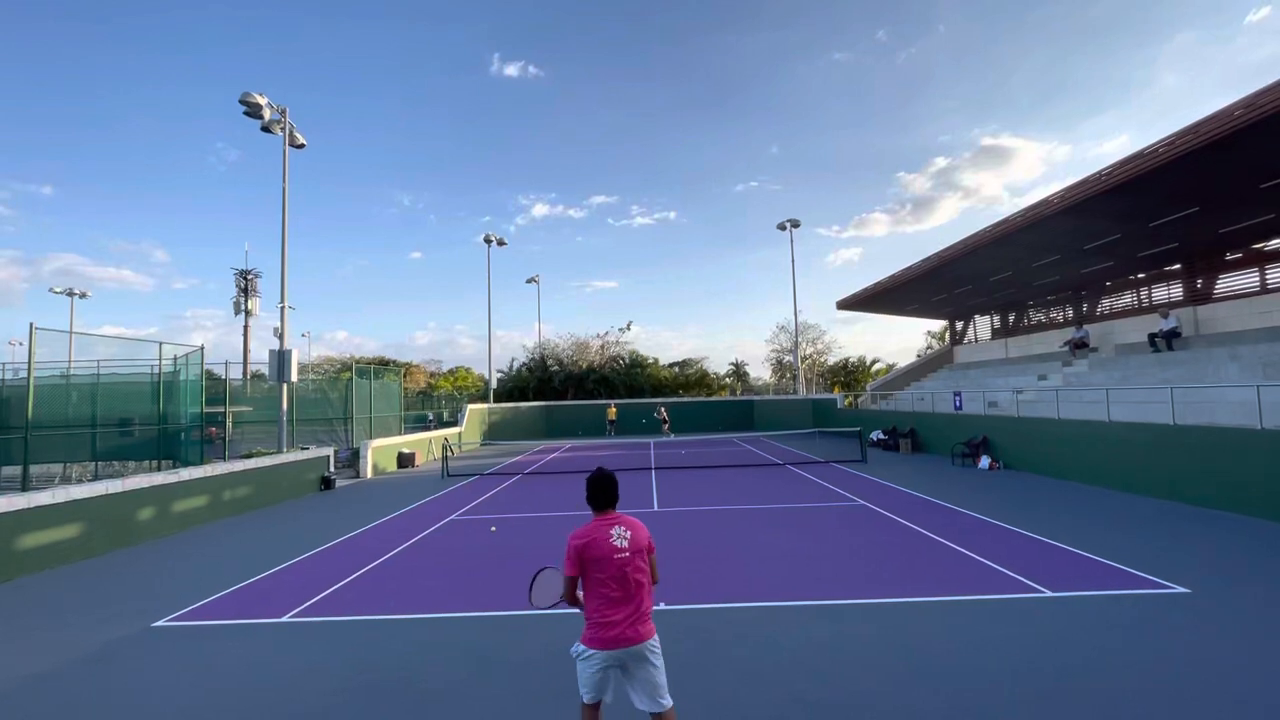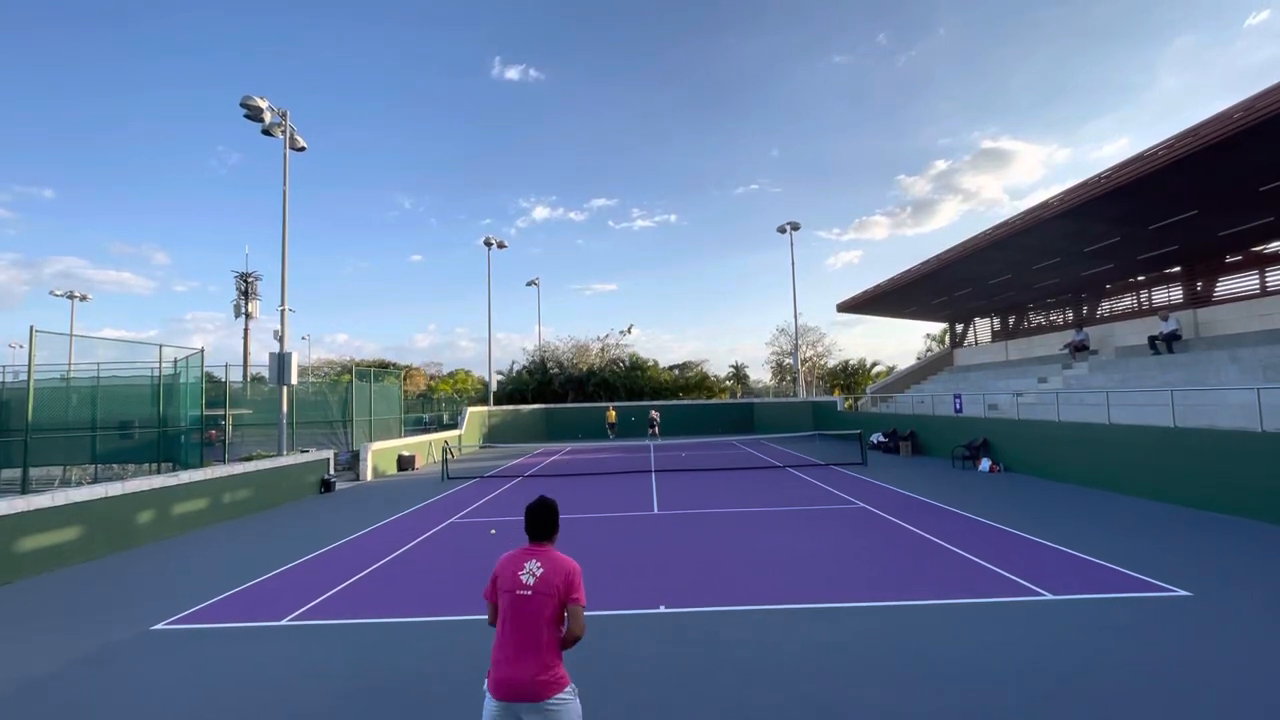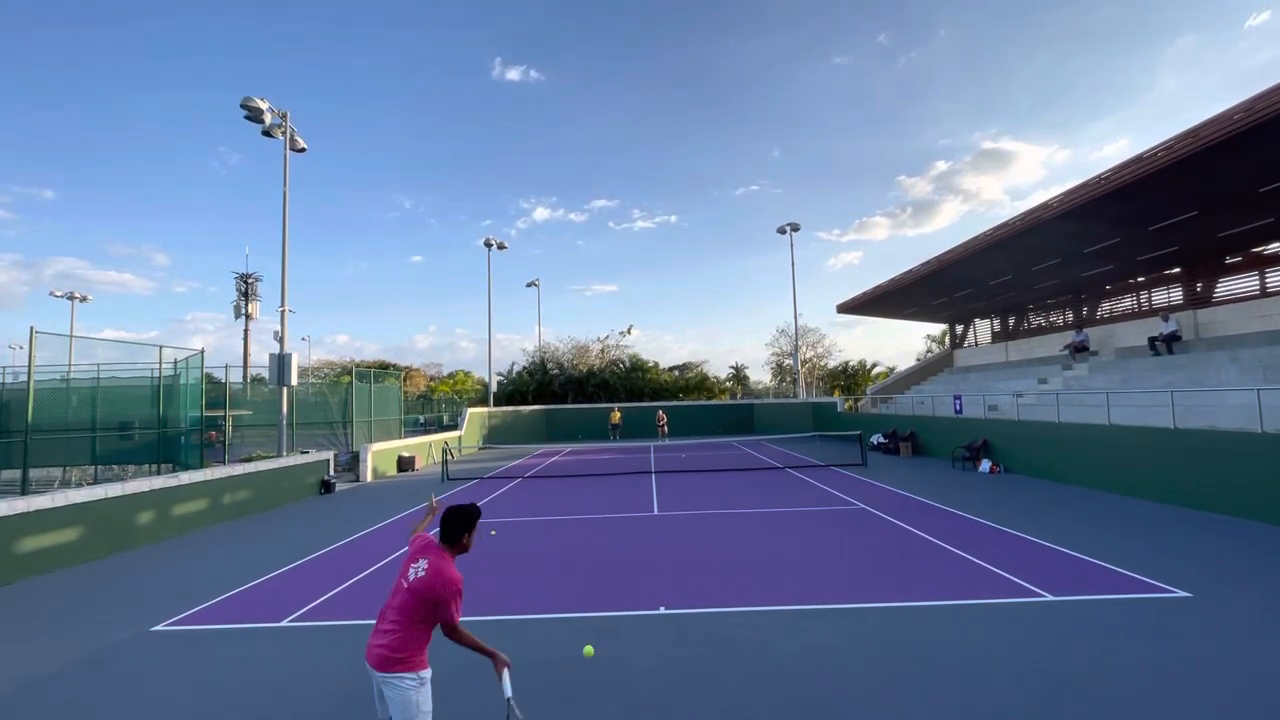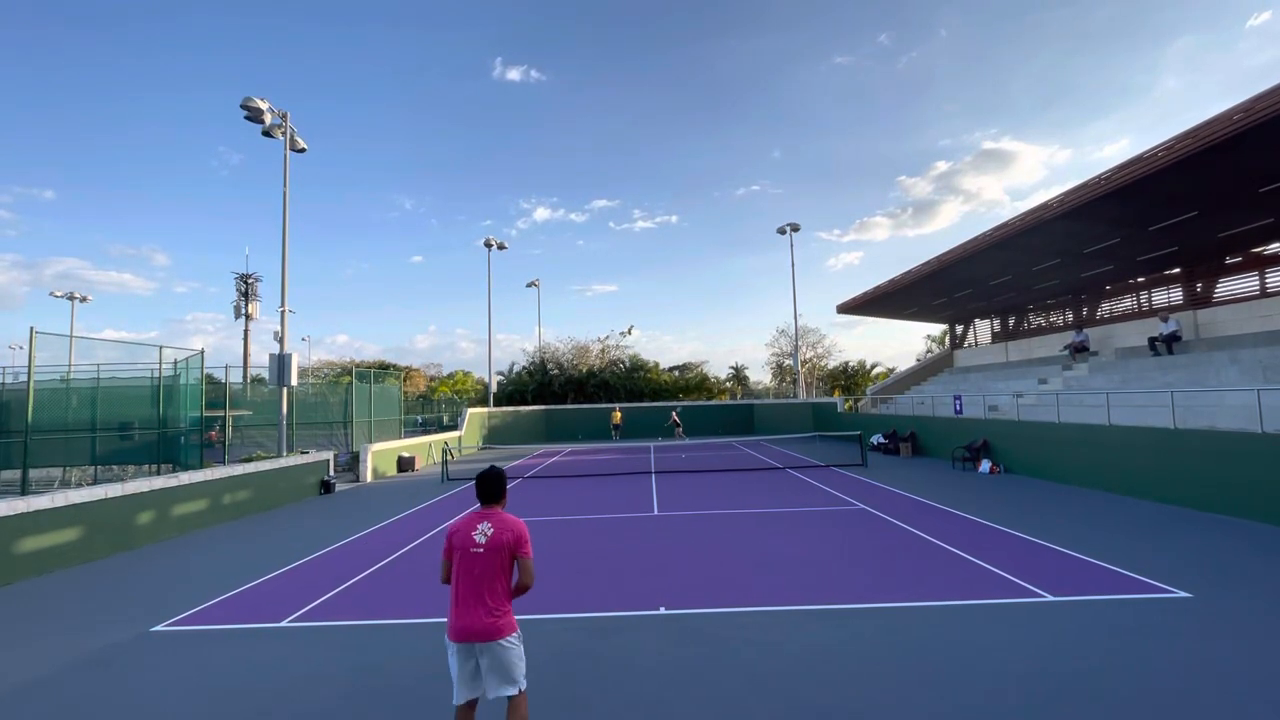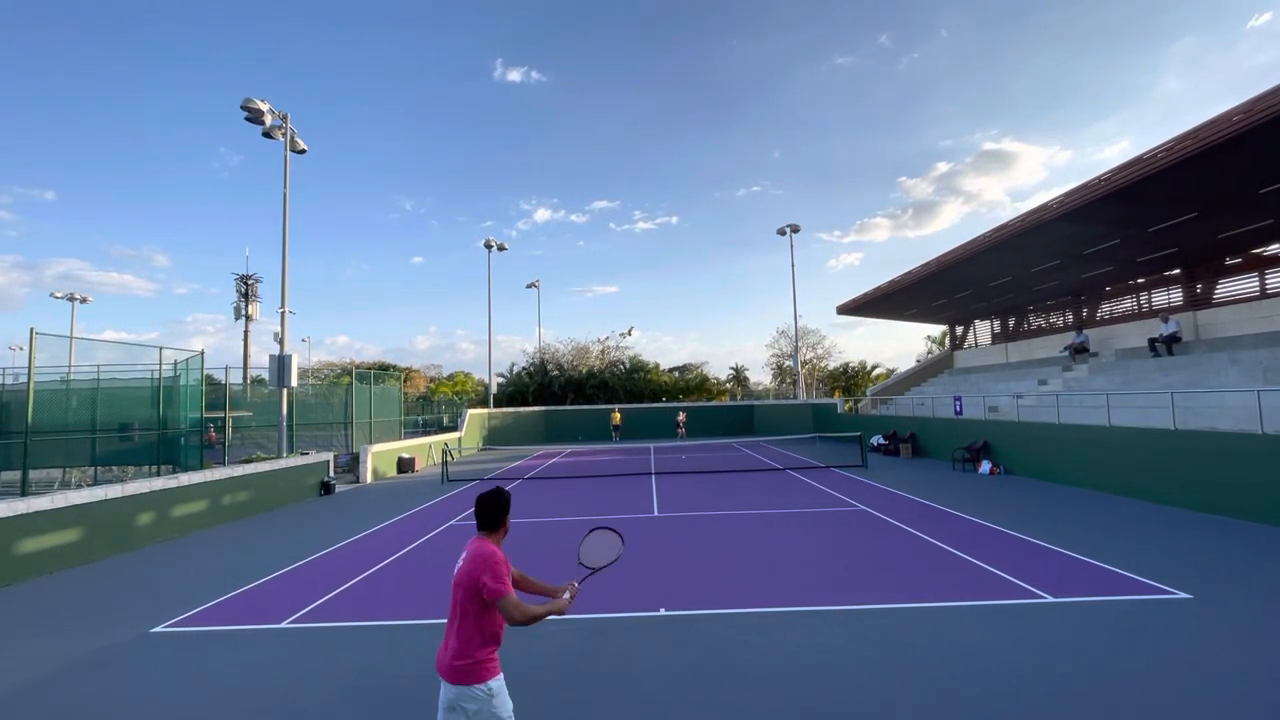
dt=1s
person 1, frame 1
left shoulder: (579, 539)
right shoulder: (639, 528)
left elbow: (568, 595)
right elbow: (653, 578)
left wrist: (576, 600)
left hip: (600, 642)
right hip: (642, 636)
person 1, frame 2
left shoulder: (504, 563)
right shoulder: (568, 569)
right elbow: (577, 632)
right wrist: (555, 643)
left hip: (502, 683)
right hip: (546, 686)
person 1, frame 3
left shoulder: (420, 546)
right shoulder: (449, 580)
right elbow: (452, 631)
left wrist: (430, 514)
right wrist: (492, 655)
left hip: (376, 654)
right hip: (403, 666)
person 1, frame 4
left shoulder: (456, 528)
right shoulder: (515, 527)
left elbow: (445, 577)
right elbow: (527, 581)
left hip: (459, 630)
right hip: (498, 630)
right knee: (517, 696)
person 1, frame 5
left shoulder: (476, 548)
right shoulder: (490, 557)
left elbow: (514, 578)
right elbow: (516, 615)
left wrist: (556, 592)
right wrist: (555, 607)
left hip: (451, 664)
right hip: (476, 671)
